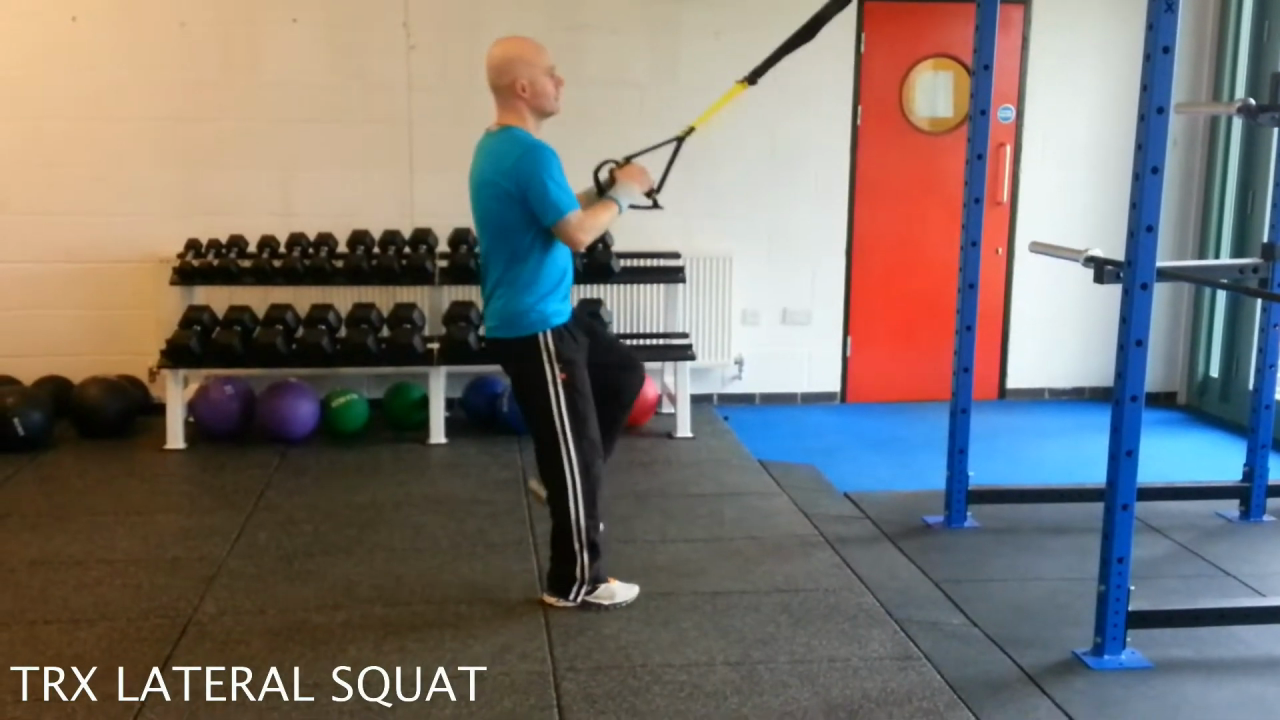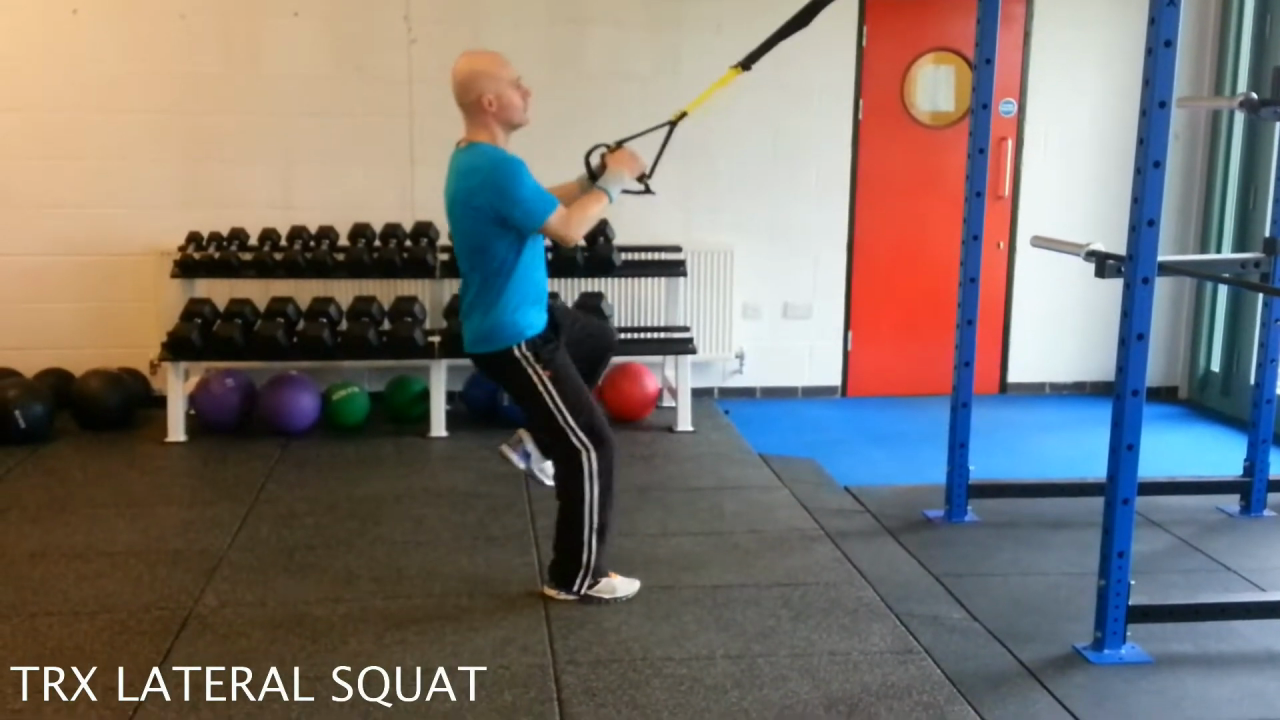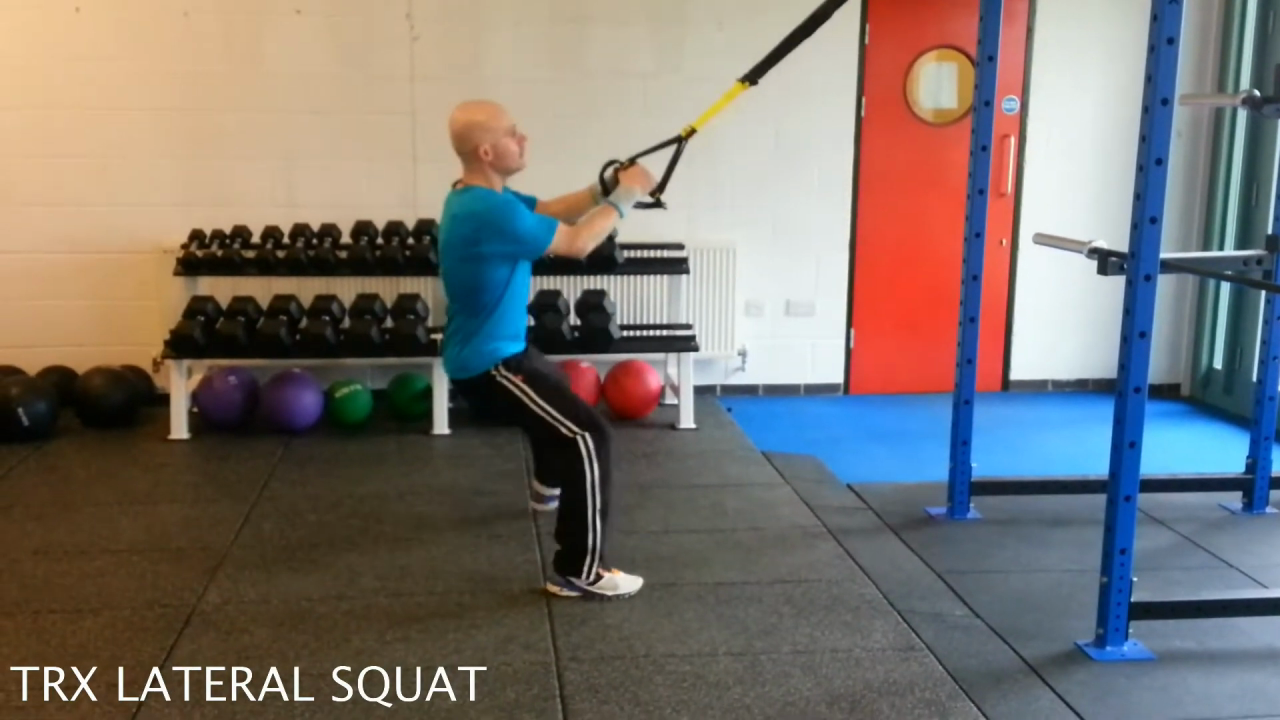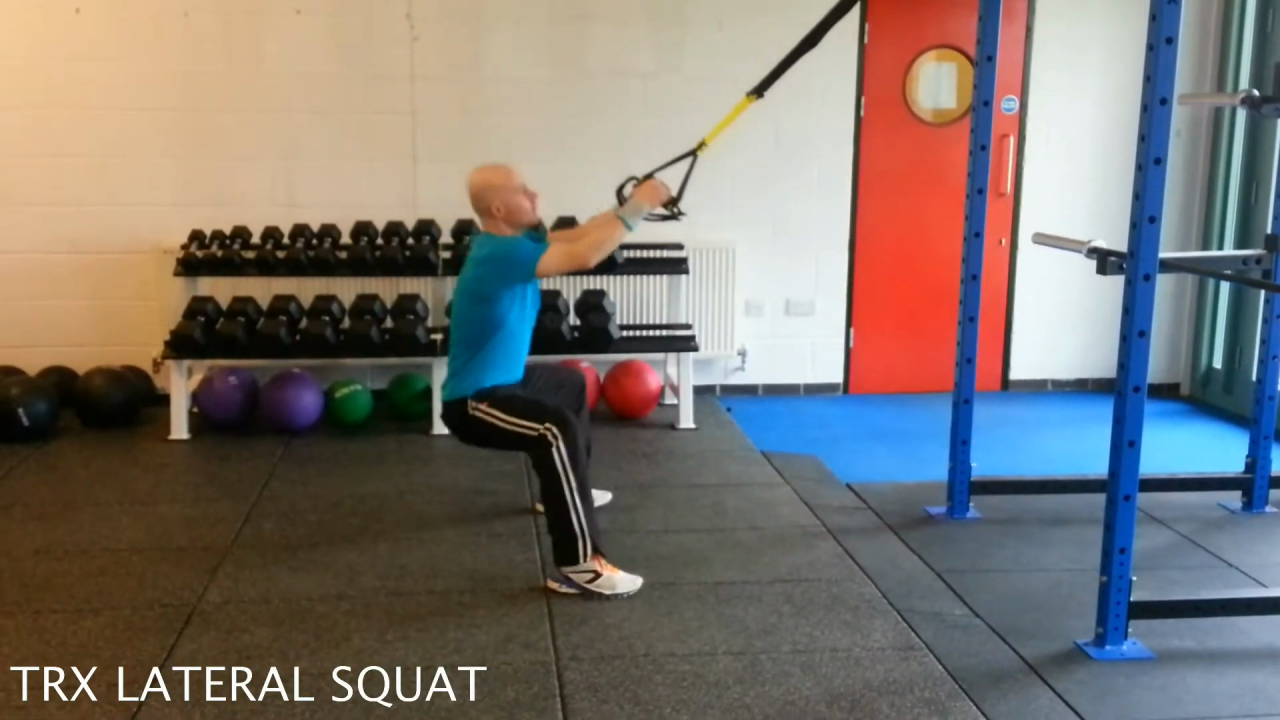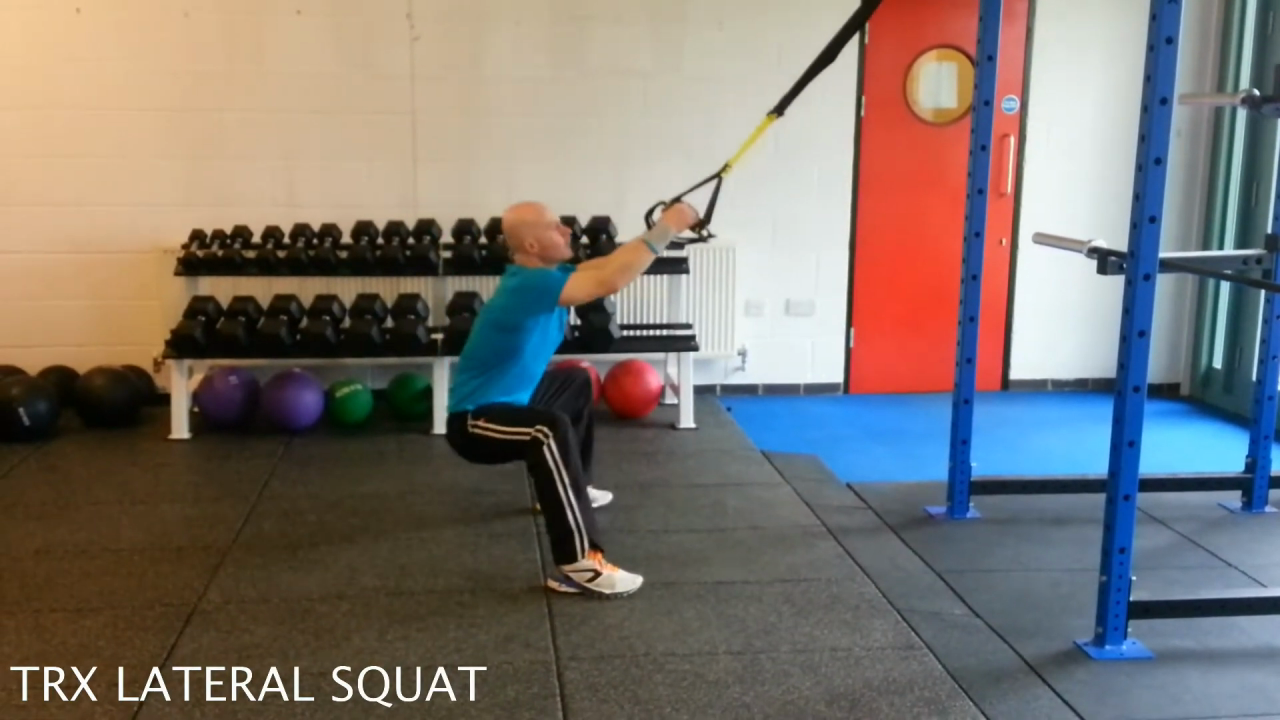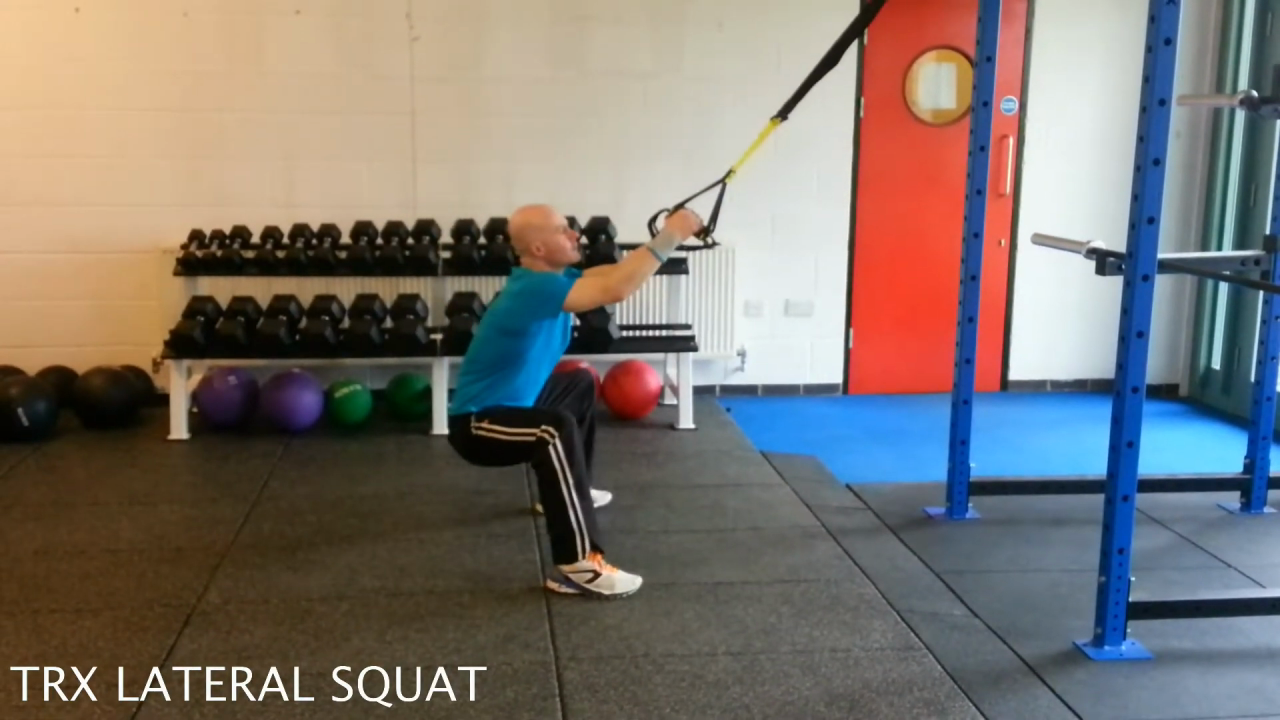
dt=0.4s
person 1, frame 1
left shoulder: (496, 147)
right shoulder: (529, 154)
right elbow: (577, 234)
left wrist: (601, 191)
right wrist: (623, 193)
left hip: (540, 316)
right hip: (535, 329)
left knee: (625, 375)
right knee: (575, 451)
left ankle: (573, 514)
right ankle: (574, 582)
person 1, frame 2
left shoulder: (474, 159)
right shoulder: (495, 168)
left elbow: (539, 208)
right elbow: (567, 229)
left wrist: (593, 180)
right wrist: (614, 181)
left hip: (522, 317)
right hip: (511, 338)
left knee: (598, 341)
right knee: (590, 445)
left ankle: (537, 438)
right ankle: (575, 577)
person 1, frame 3
left shoulder: (485, 198)
right shoulder: (488, 212)
left elbow: (549, 212)
right elbow: (576, 243)
left wrist: (606, 188)
right wrist: (626, 196)
left hip: (497, 348)
right hip: (488, 365)
left knee: (557, 385)
right knee: (588, 436)
left ankle: (548, 484)
right ankle: (578, 572)
person 1, frame 4
left shoulder: (511, 242)
right shoulder: (499, 253)
left elbow: (574, 236)
right elbow: (583, 256)
left wrist: (629, 205)
right wrist: (638, 207)
left hip: (500, 380)
right hip: (474, 400)
left knee: (571, 384)
right knee: (559, 431)
left ankle: (565, 491)
right ankle: (578, 566)
person 1, frame 5
left shoulder: (542, 274)
right shoulder: (529, 285)
left elbow: (604, 265)
right elbow: (610, 280)
left wrist: (661, 230)
right wrist: (665, 229)
left hip: (506, 400)
right hip: (474, 420)
left knee: (576, 383)
right knee: (551, 430)
left ankle: (569, 488)
right ankle: (578, 565)
person 1, frame 6
left shoulder: (548, 278)
right shoulder: (534, 289)
left elbow: (611, 273)
right elbow: (616, 288)
left wrist: (666, 237)
right wrist: (670, 237)
left hip: (507, 403)
right hip: (476, 423)
left knee: (580, 385)
right knee: (556, 429)
left ankle: (569, 489)
right ankle: (577, 566)
